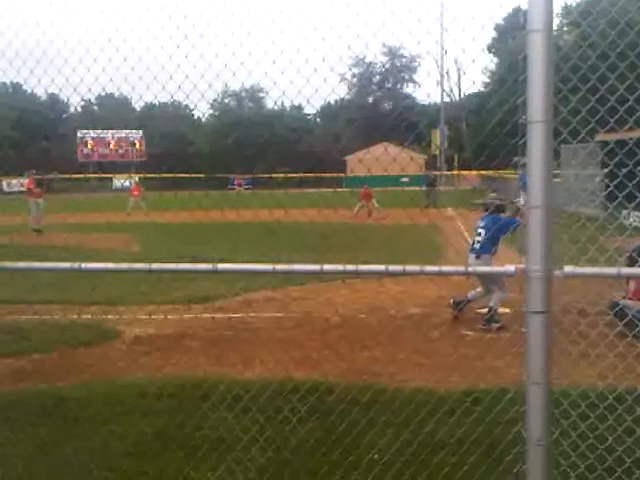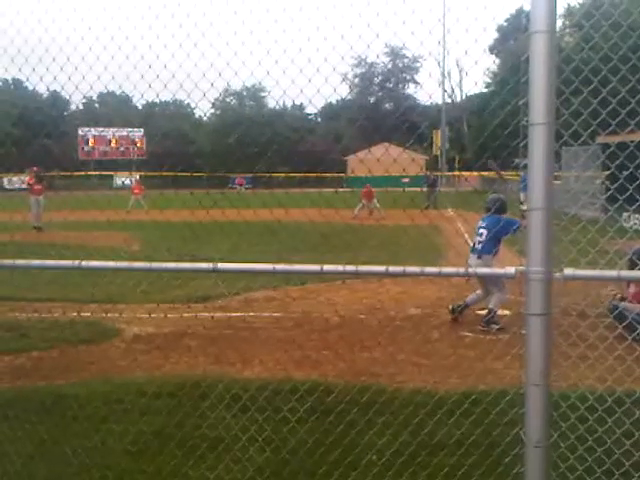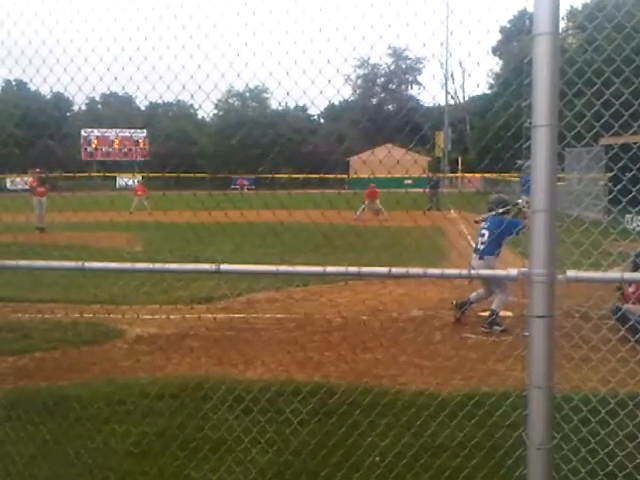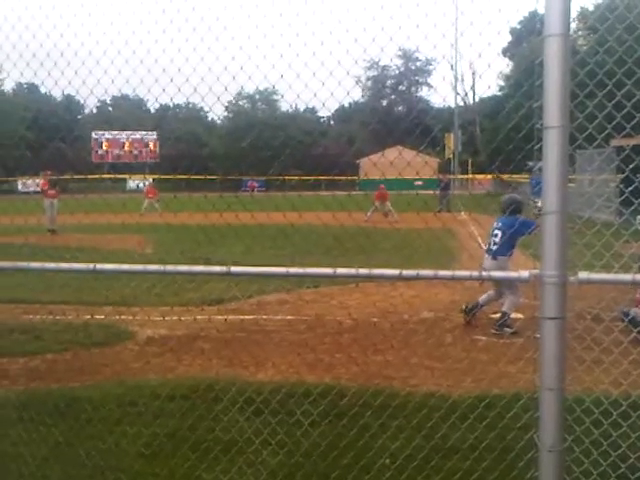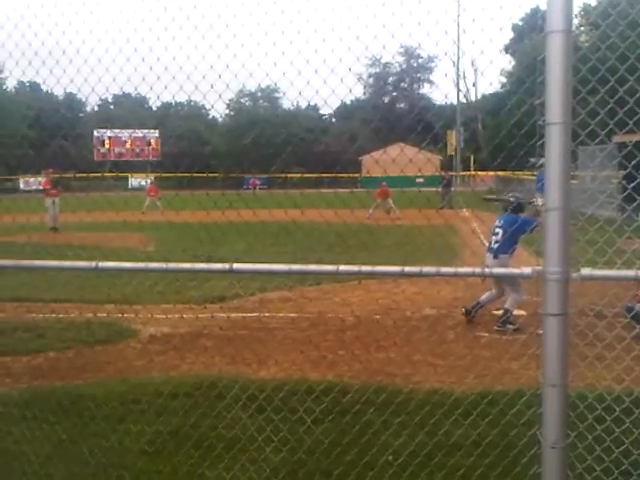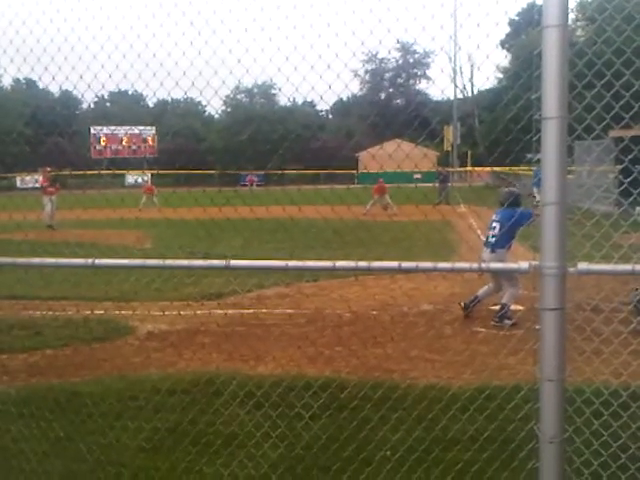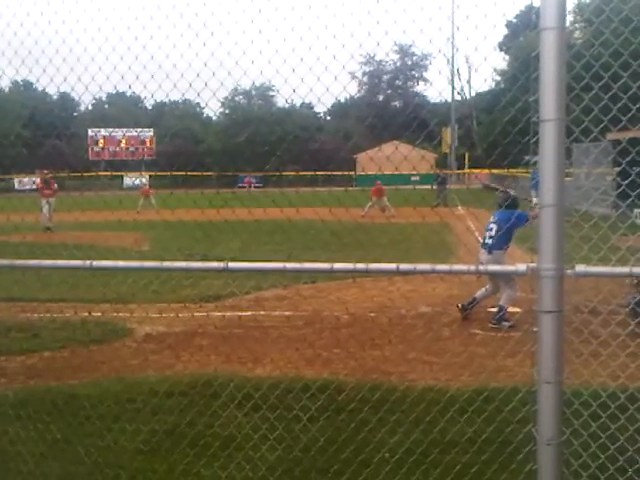
dt=0.4s
person 1, frame 1
left shoulder: (484, 219)
right shoulder: (497, 220)
left elbow: (507, 221)
right elbow: (521, 222)
left wrist: (517, 208)
left hip: (473, 259)
right hip: (482, 260)
left knee: (487, 288)
right knee: (500, 288)
left ankle: (459, 303)
right ankle: (488, 319)
person 1, frame 2
left shoulder: (484, 220)
right shoulder: (499, 221)
left elbow: (509, 224)
right elbow: (523, 224)
left hip: (474, 260)
right hip: (483, 261)
left knee: (486, 290)
right knee: (500, 290)
left ankle: (457, 309)
right ankle: (487, 321)
person 1, frame 3
left shoulder: (488, 220)
right shoulder: (501, 222)
right elbow: (526, 223)
left wrist: (518, 211)
right wrist: (524, 212)
left hip: (476, 260)
right hip: (486, 262)
left knee: (489, 289)
right knee: (502, 292)
left ankle: (461, 306)
right ankle: (490, 323)
person 1, frame 4
left shoulder: (500, 220)
right shoulder: (516, 222)
left elbow: (523, 225)
right elbow: (538, 224)
left hip: (488, 260)
right hip: (499, 262)
left knee: (498, 291)
right knee: (513, 293)
left ankle: (470, 310)
right ankle: (500, 325)
person 1, frame 5
left shoulder: (502, 218)
right shoulder: (517, 220)
left elbow: (525, 222)
right elbow: (537, 223)
left wrist: (535, 212)
right wrist: (539, 211)
left hip: (491, 258)
right hip: (500, 260)
left knee: (499, 290)
right knee: (515, 290)
left ankle: (471, 310)
right ankle: (502, 322)
person 1, frame 6
left shoulder: (499, 212)
right shoulder: (514, 214)
left elbow: (521, 216)
right elbow: (535, 214)
left hip: (487, 253)
right hip: (497, 255)
left knee: (497, 284)
right knee: (513, 285)
left ankle: (468, 305)
right ankle: (500, 317)
person 1, frame 7
left shoulder: (497, 214)
right shoulder: (512, 215)
right elbow: (533, 215)
left hip: (484, 254)
right hip: (494, 256)
left knee: (495, 285)
right knee: (510, 286)
left ankle: (466, 306)
right ankle: (498, 319)
